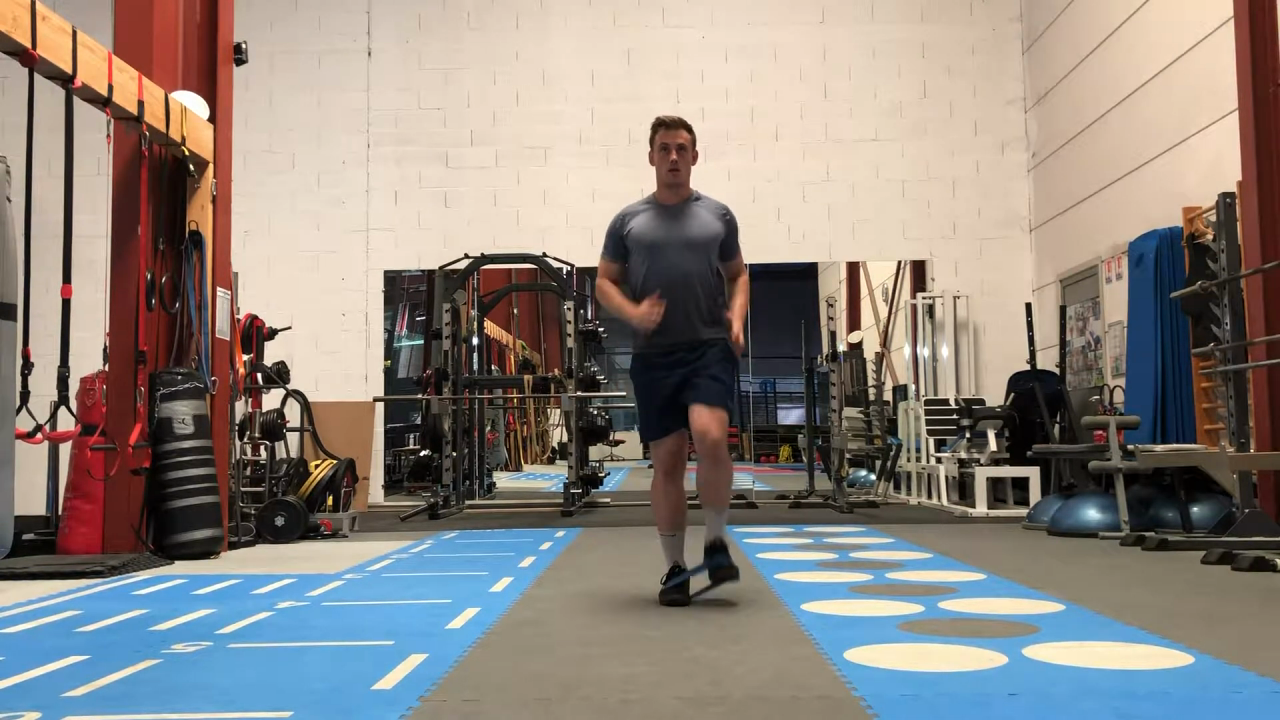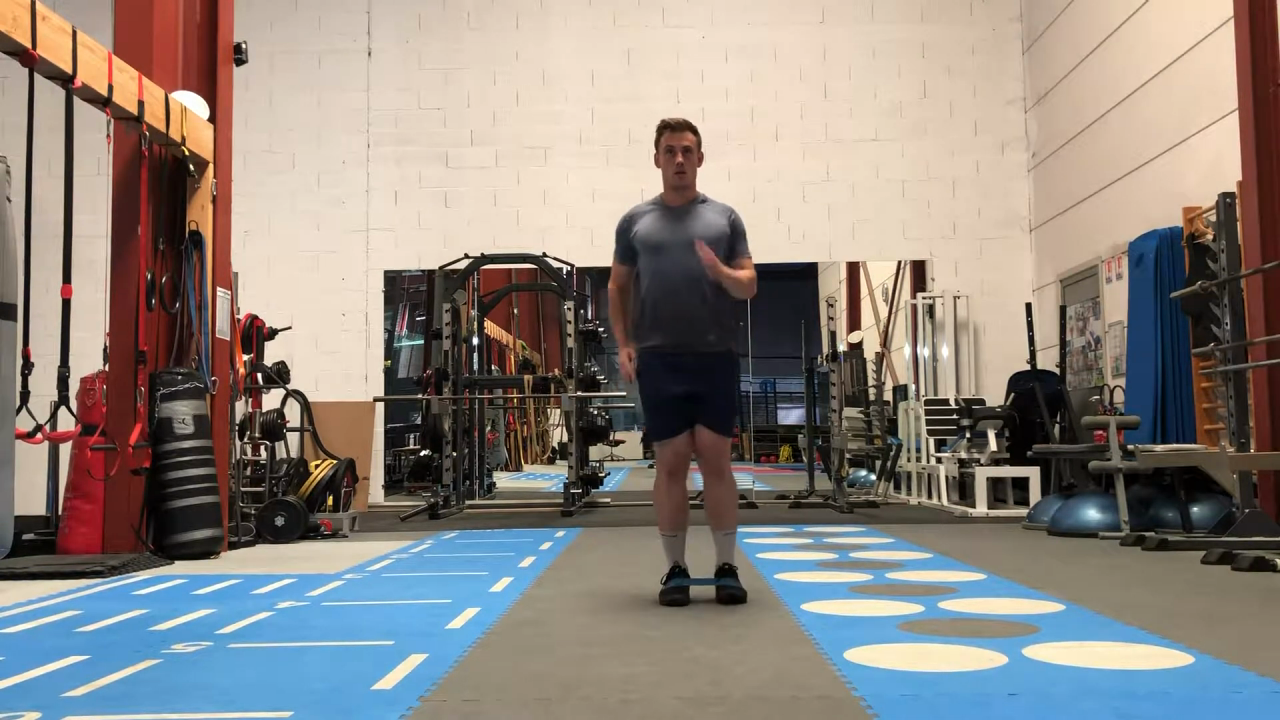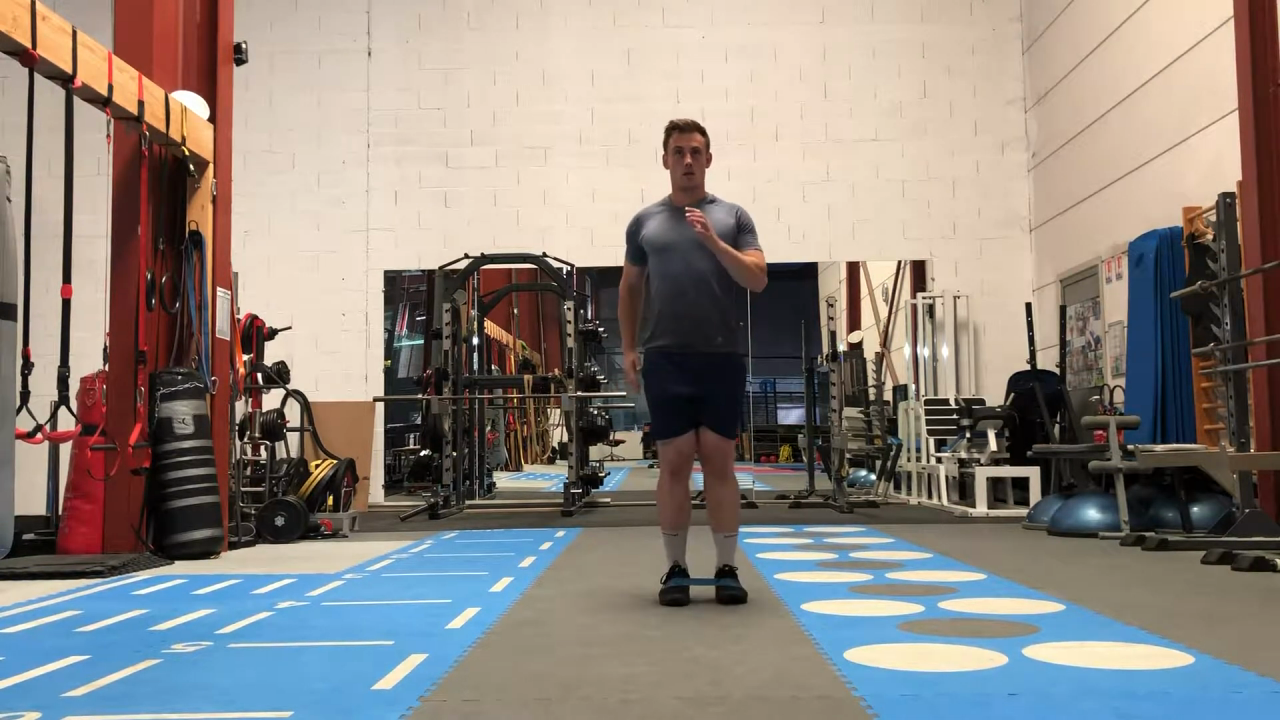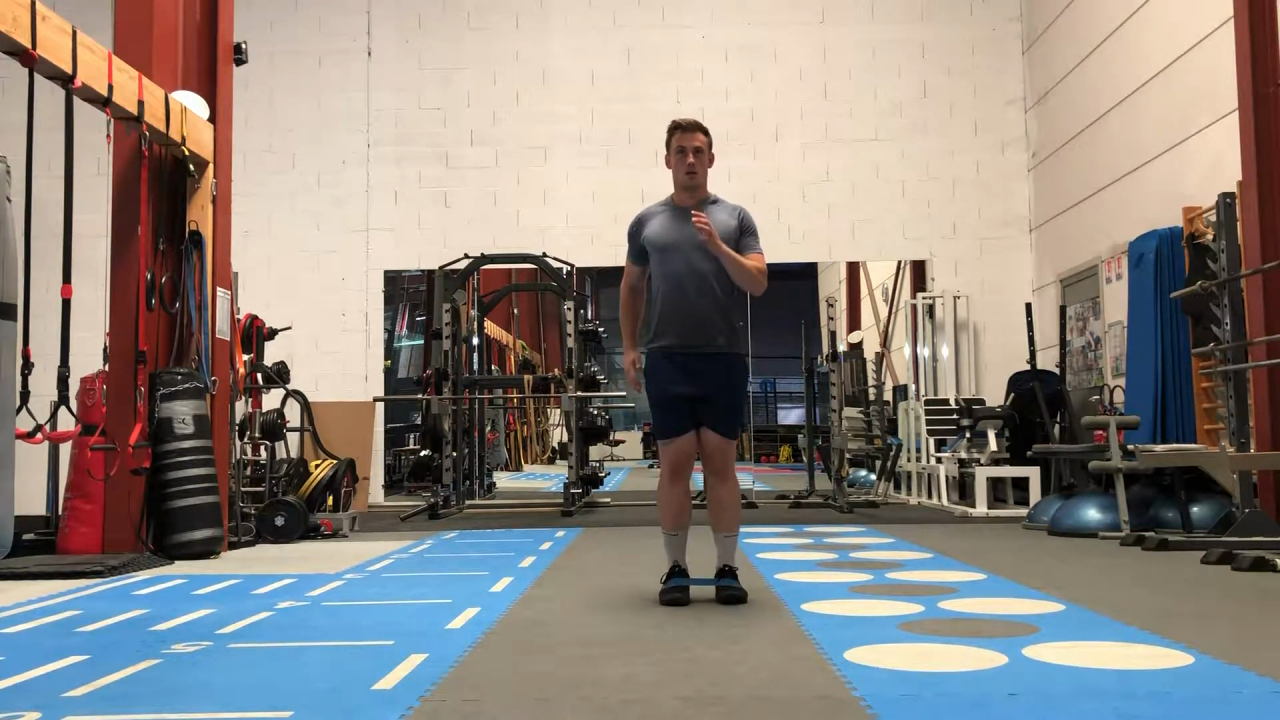
dt=0.2s
person 1, frame 1
left shoulder: (719, 215)
right shoulder: (628, 220)
left elbow: (738, 274)
right elbow: (604, 283)
left wrist: (736, 317)
right wrist: (631, 312)
left hip: (709, 347)
right hip: (653, 356)
left knee: (711, 438)
right knee: (667, 462)
left ankle: (717, 542)
right ankle: (675, 568)
person 1, frame 2
left shoulder: (724, 217)
right shoulder: (635, 221)
left elbow: (749, 279)
right elbow: (618, 286)
left wrist: (723, 274)
right wrist: (624, 345)
left hip: (715, 356)
right hip: (659, 361)
left knee: (715, 461)
right knee: (671, 463)
left ankle: (726, 567)
right ankle: (675, 568)
person 1, frame 3
left shoulder: (733, 216)
right shoulder: (644, 222)
left elbow: (758, 278)
right elbow: (630, 288)
left wrist: (715, 242)
right wrist: (629, 348)
left hip: (721, 356)
right hip: (664, 359)
left knee: (719, 462)
right knee: (675, 463)
left ankle: (726, 568)
right ankle: (675, 569)
person 1, frame 4
left shoulder: (735, 217)
right shoulder: (646, 222)
left elbow: (758, 282)
right elbow: (632, 288)
left wrist: (718, 246)
right wrist: (629, 348)
left hip: (724, 356)
right hip: (667, 358)
left knee: (720, 462)
right knee: (676, 463)
left ankle: (727, 568)
right ankle: (675, 568)
